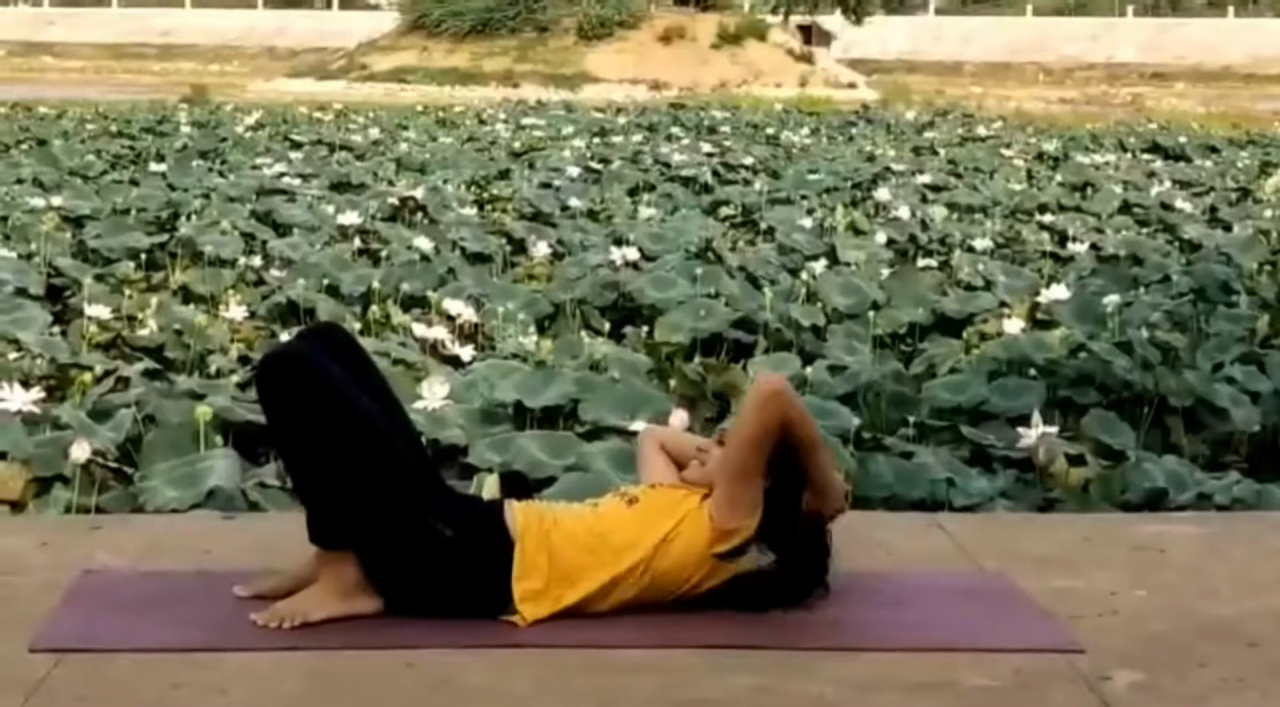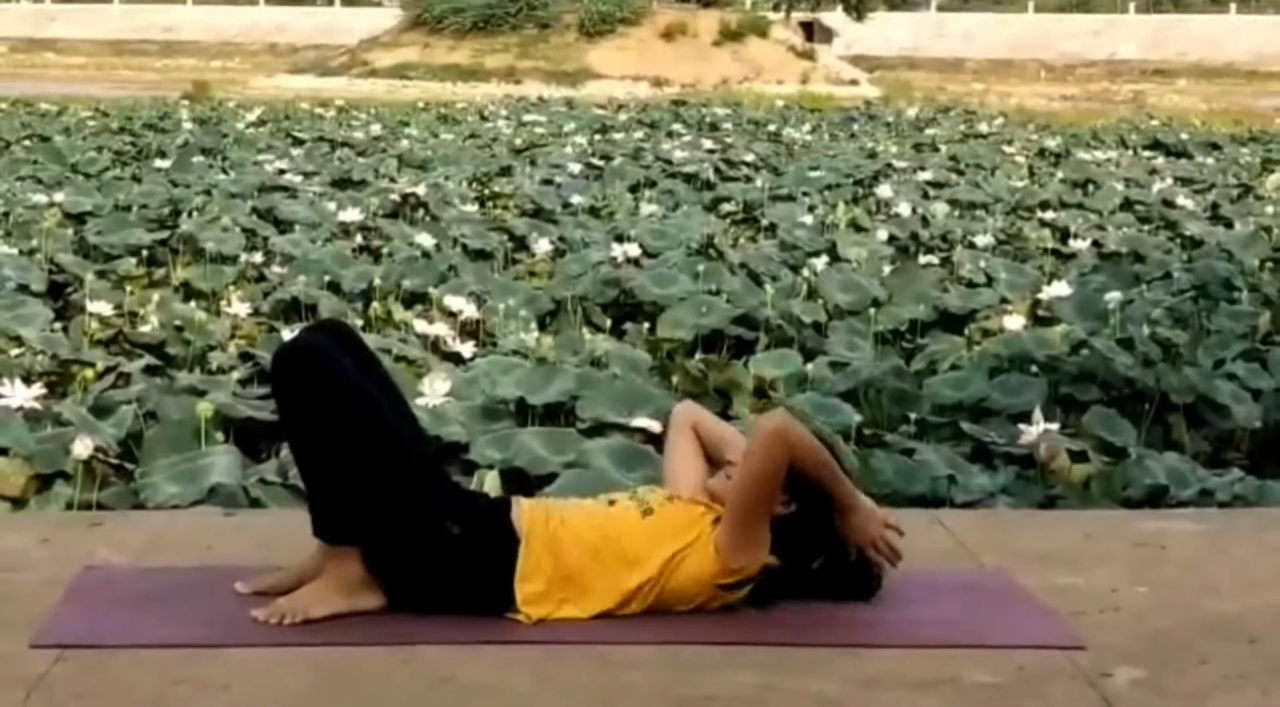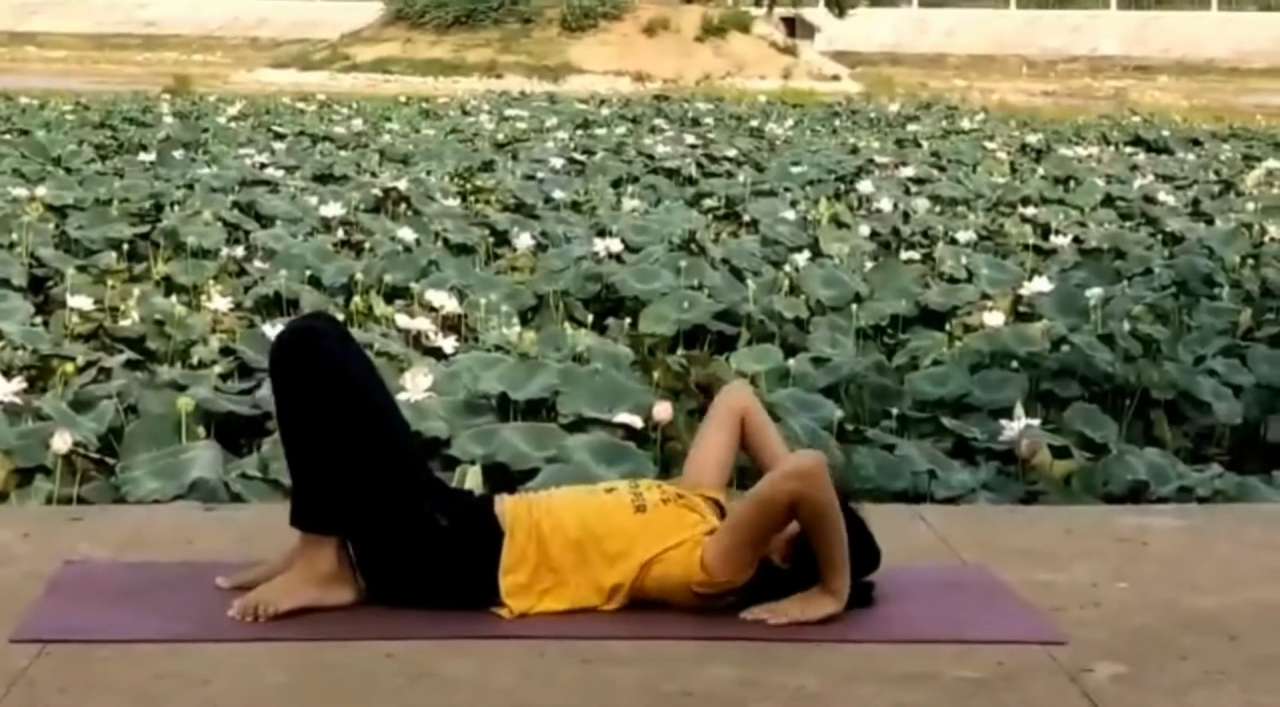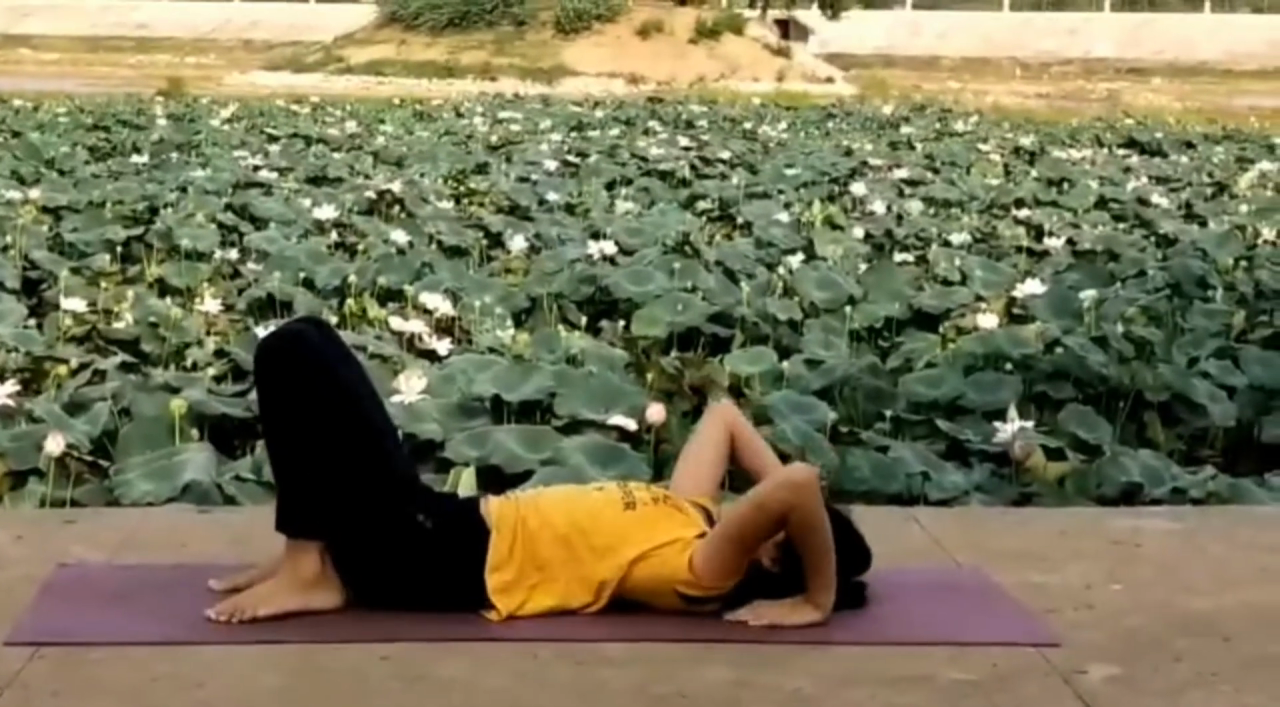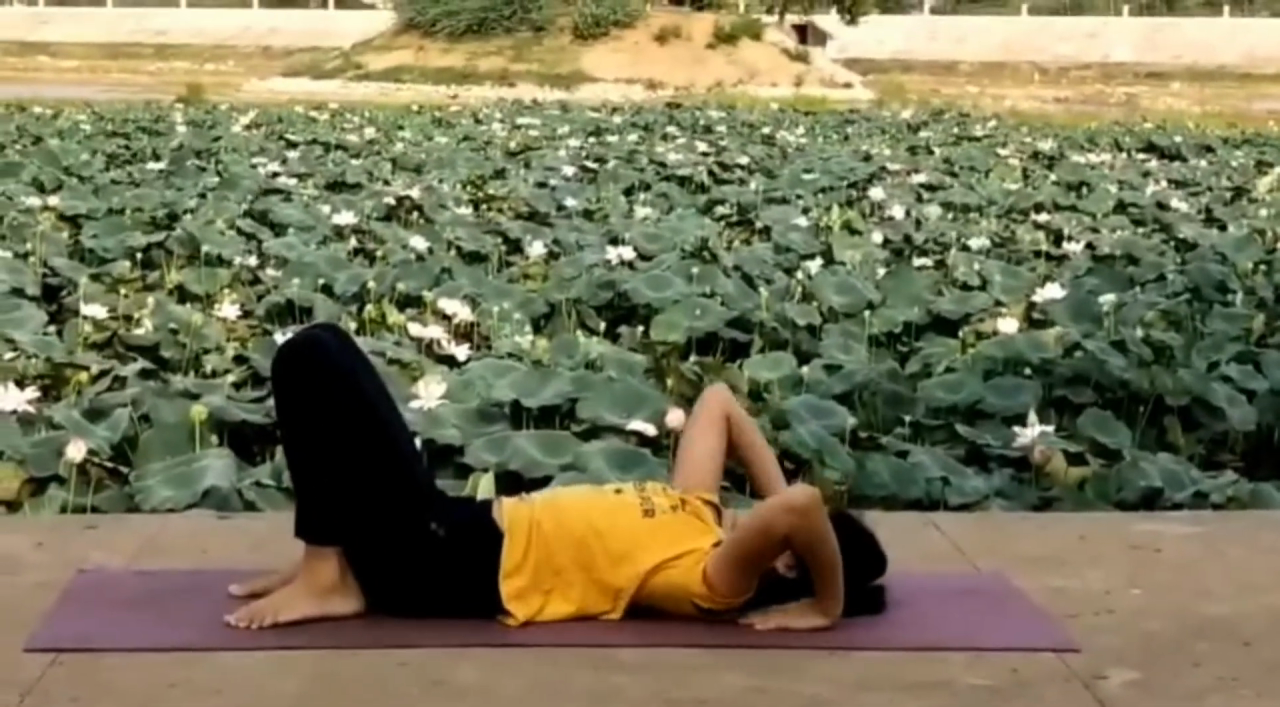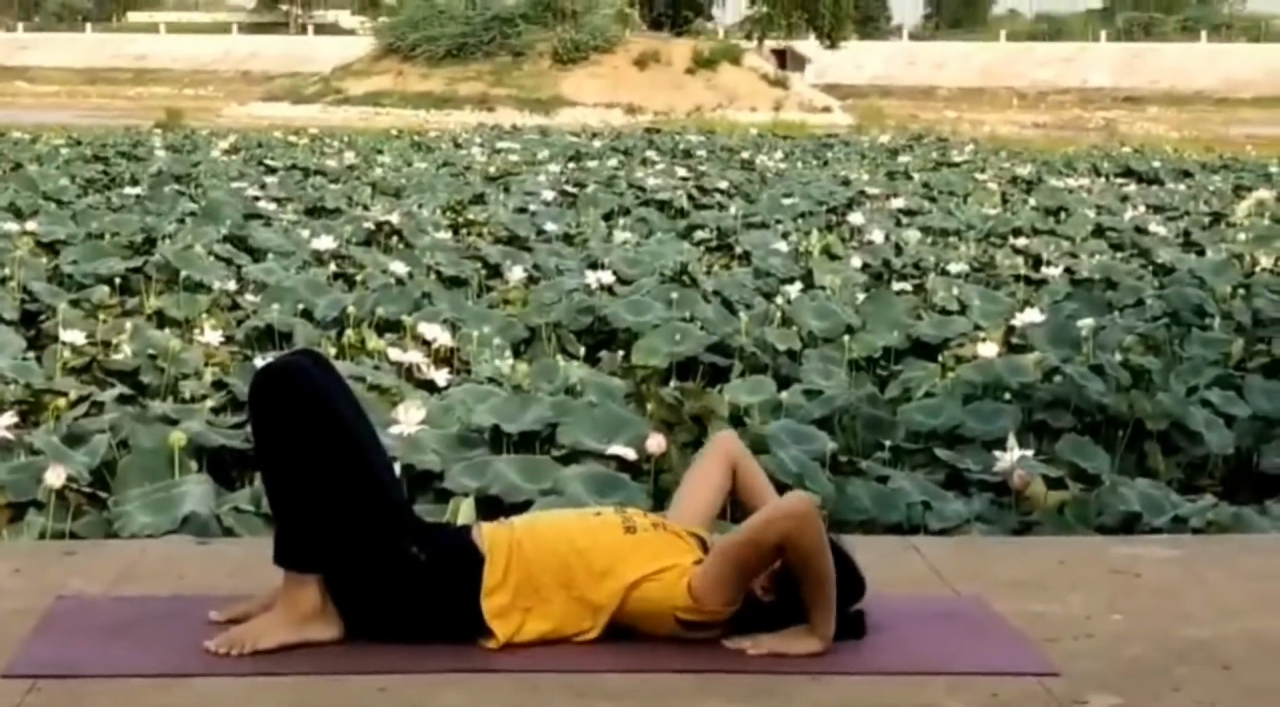
dt=0.5s
person 1, frame 1
left shoulder: (725, 526)
right shoulder: (689, 507)
left elbow: (769, 393)
right elbow: (652, 435)
left wrist: (822, 481)
right wrist: (710, 452)
left hip: (460, 568)
right hip: (468, 532)
left knee: (288, 371)
right knee: (323, 344)
left ankle: (346, 582)
right ankle: (335, 558)
person 1, frame 2
left shoulder: (732, 557)
right shoulder: (703, 511)
left elbow: (776, 429)
right elbow: (685, 415)
left wrist: (853, 509)
right wrist: (750, 452)
left hip: (466, 563)
right hip: (480, 525)
left knee: (304, 363)
right knee: (328, 340)
left ankle: (350, 577)
right ankle: (343, 552)
person 1, frame 3
left shoulder: (718, 568)
right shoulder: (703, 508)
right elbow: (737, 397)
left wrist: (832, 591)
right wrist: (798, 492)
left hip: (445, 558)
right hip: (460, 525)
left knee: (305, 349)
right knee: (318, 336)
left ankle: (325, 568)
right ankle: (320, 549)
person 1, frame 4
left shoulder: (704, 574)
right shoulder: (692, 515)
right elbow: (723, 412)
left wrist: (816, 601)
right wrist: (787, 492)
left hip: (431, 560)
right hip: (452, 529)
left knee: (290, 354)
right knee: (307, 340)
left ankle: (310, 574)
right ankle: (313, 554)
person 1, frame 5
left shoulder: (717, 584)
right shoulder: (702, 515)
left elbow: (799, 505)
right elbow: (717, 400)
left wrist: (825, 609)
right wrist: (778, 495)
left hip: (443, 565)
right hip: (457, 533)
left knee: (308, 361)
right knee: (323, 346)
left ankle: (328, 581)
right ankle: (329, 562)
person 1, frame 6
left shoulder: (701, 601)
right shoulder: (688, 543)
right elbow: (725, 444)
left wrist: (820, 630)
right wrist: (782, 526)
left hip: (427, 589)
right hip: (438, 558)
left knee: (285, 388)
right knee: (302, 374)
left ankle: (307, 608)
right ankle: (307, 586)
